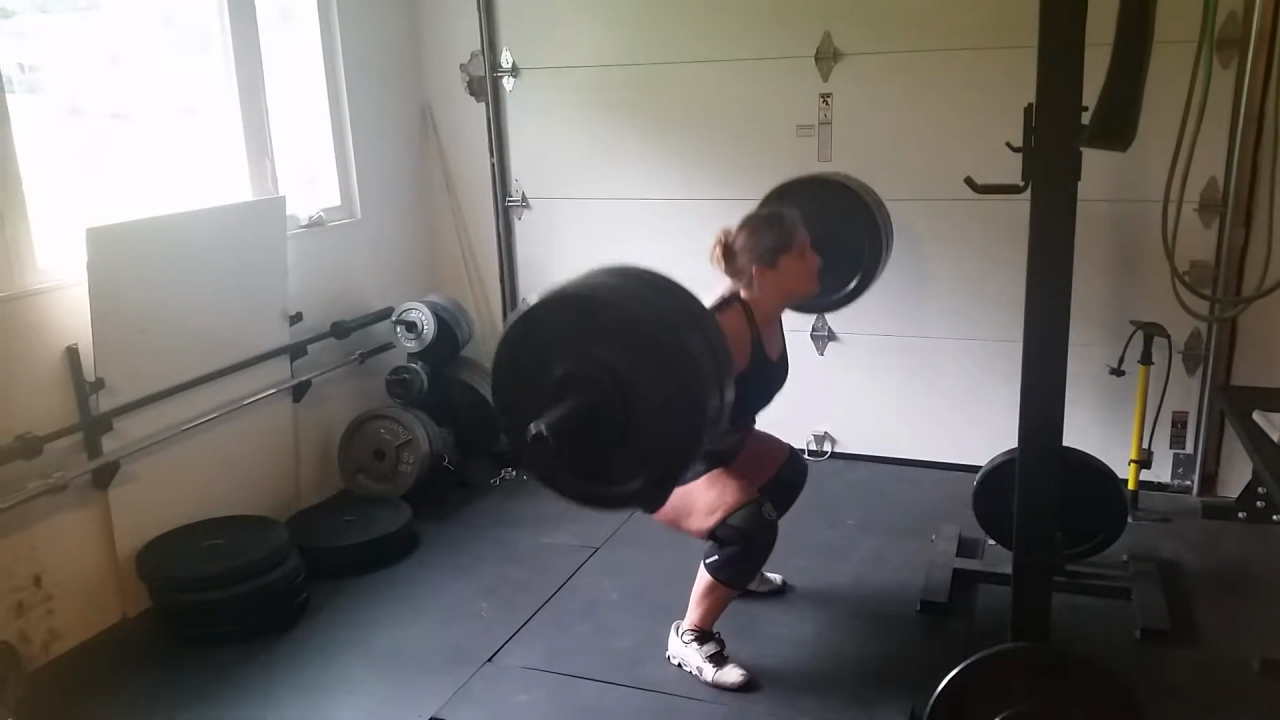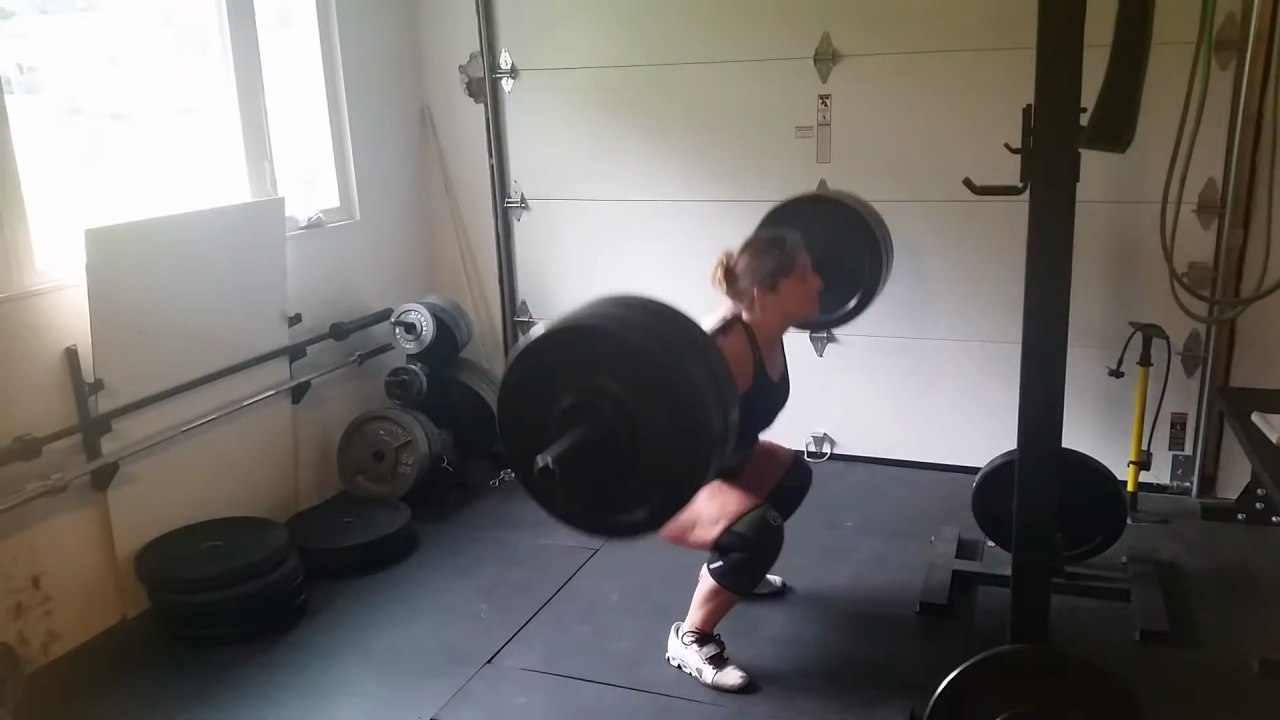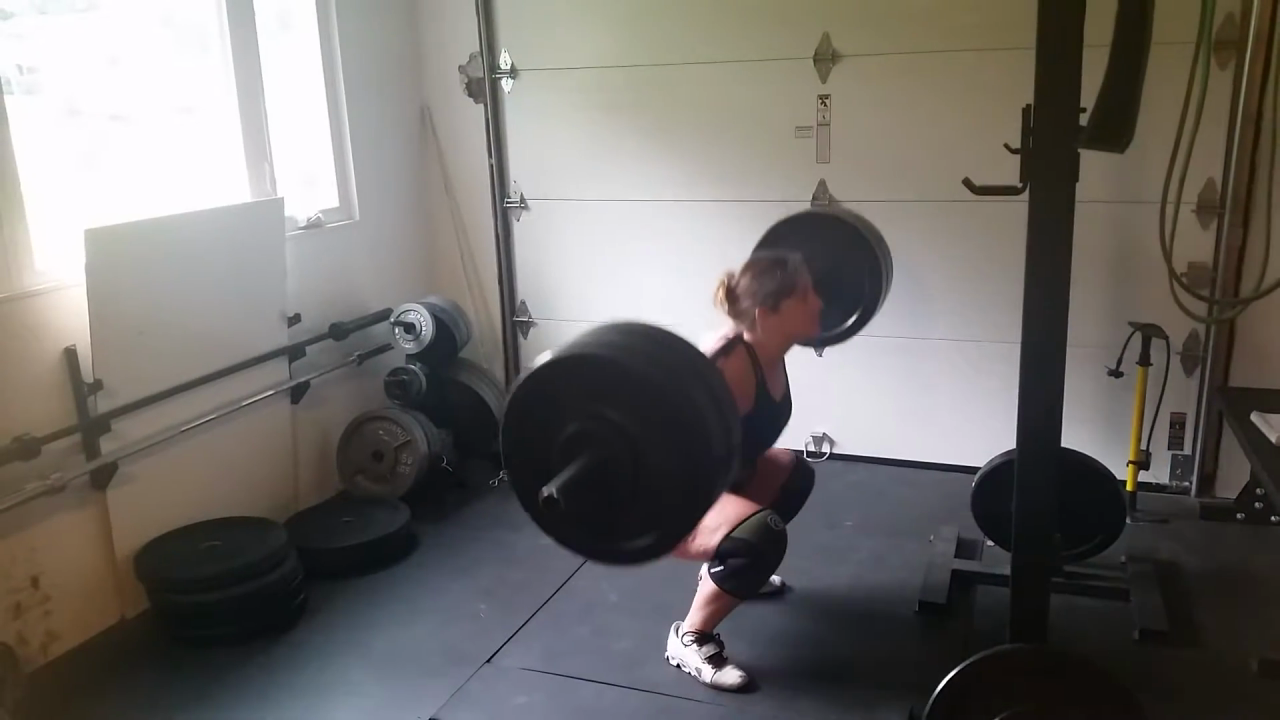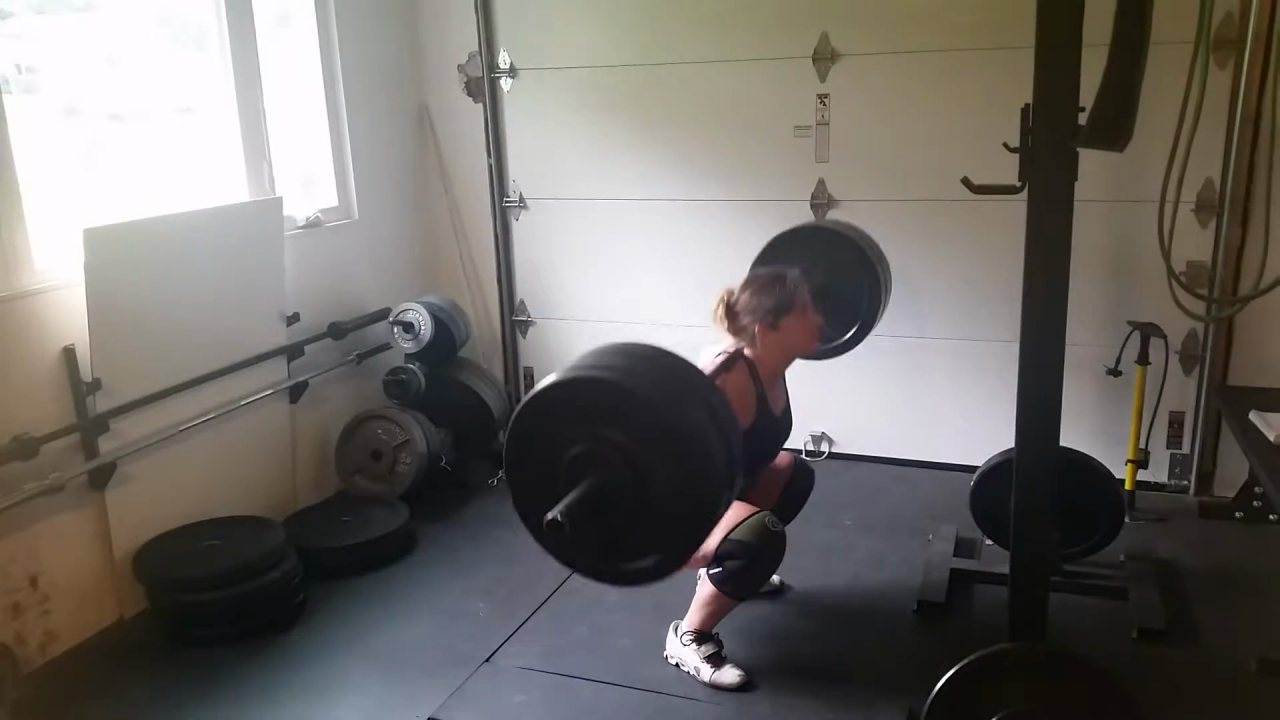
dt=0.1s
person 1, frame 1
left shoulder: (765, 311)
right shoulder: (727, 329)
left hip: (714, 443)
left knee: (788, 469)
right knee: (750, 523)
left ankle: (734, 568)
right ankle: (690, 638)
person 1, frame 2
left shoulder: (765, 331)
right shoulder: (728, 351)
left knee: (792, 474)
right knee: (758, 532)
left ankle: (728, 563)
right ankle: (691, 640)
person 1, frame 3
left shoulder: (767, 350)
right shoulder: (730, 373)
left knee: (795, 476)
right knee: (761, 537)
left ankle: (727, 571)
right ankle: (690, 639)
person 1, frame 4
left shoulder: (764, 362)
right shoulder: (730, 388)
left knee: (795, 476)
right knee: (760, 539)
left ankle: (725, 569)
right ankle: (689, 639)
